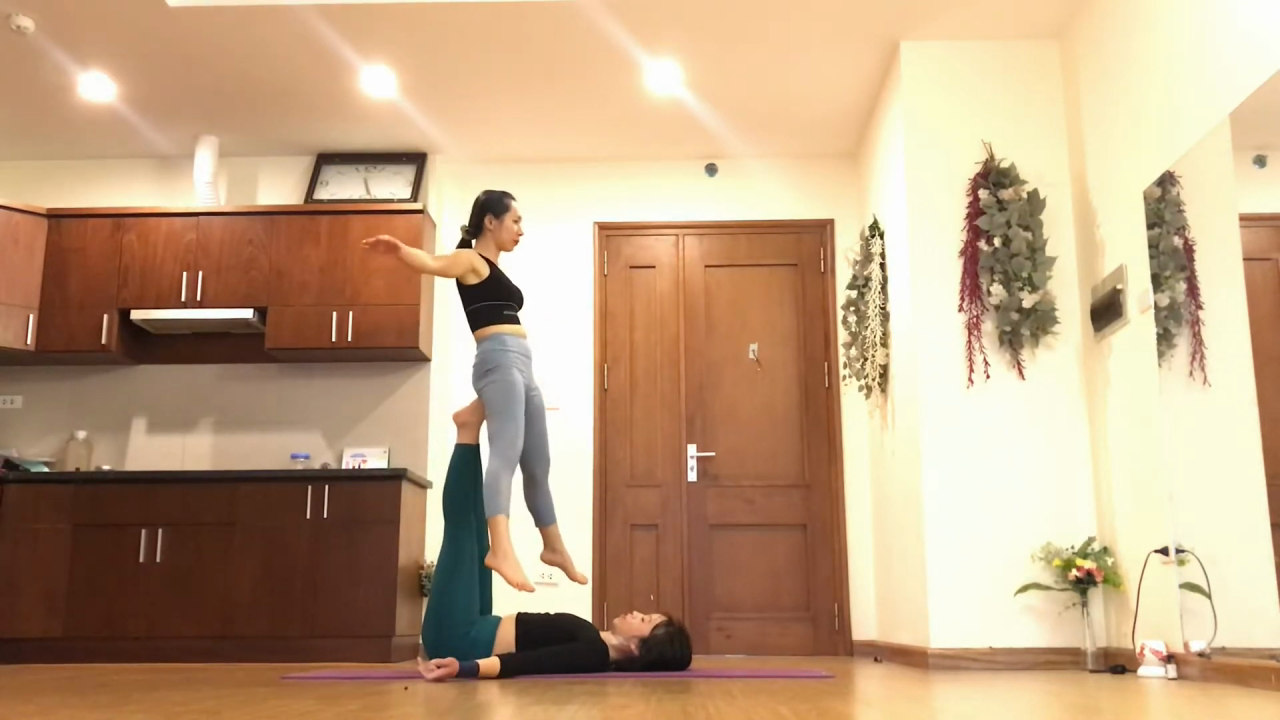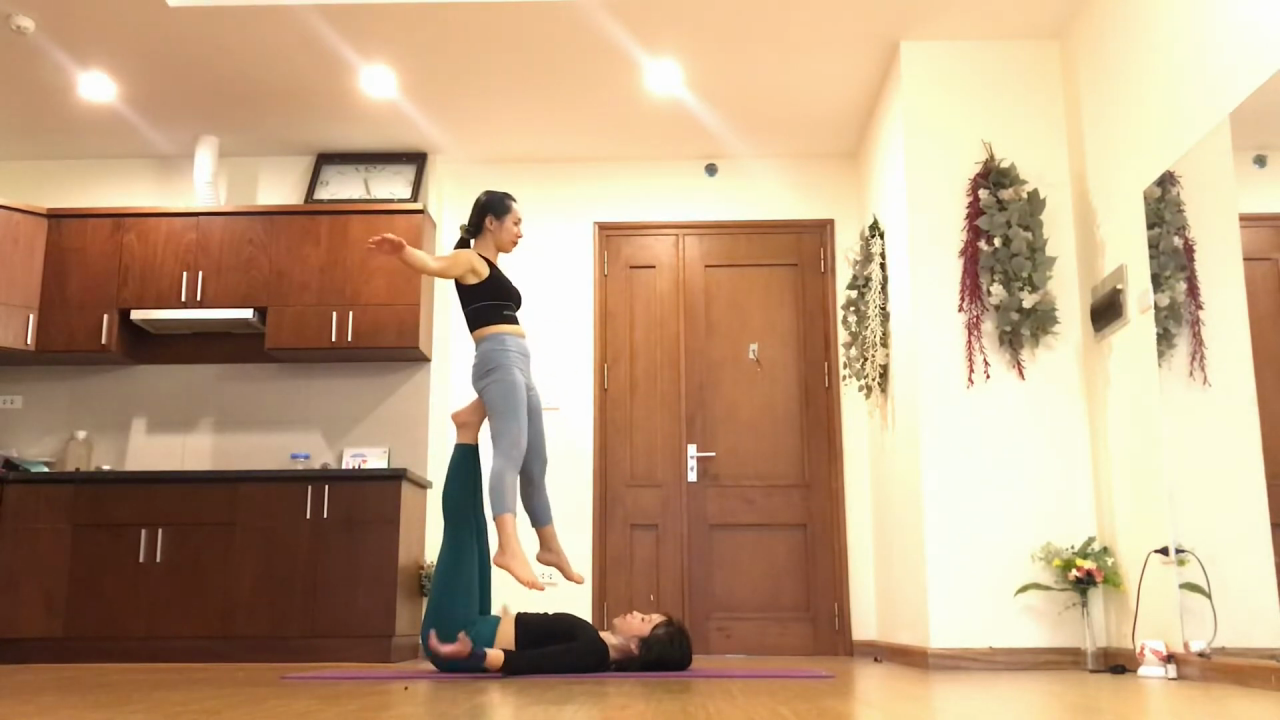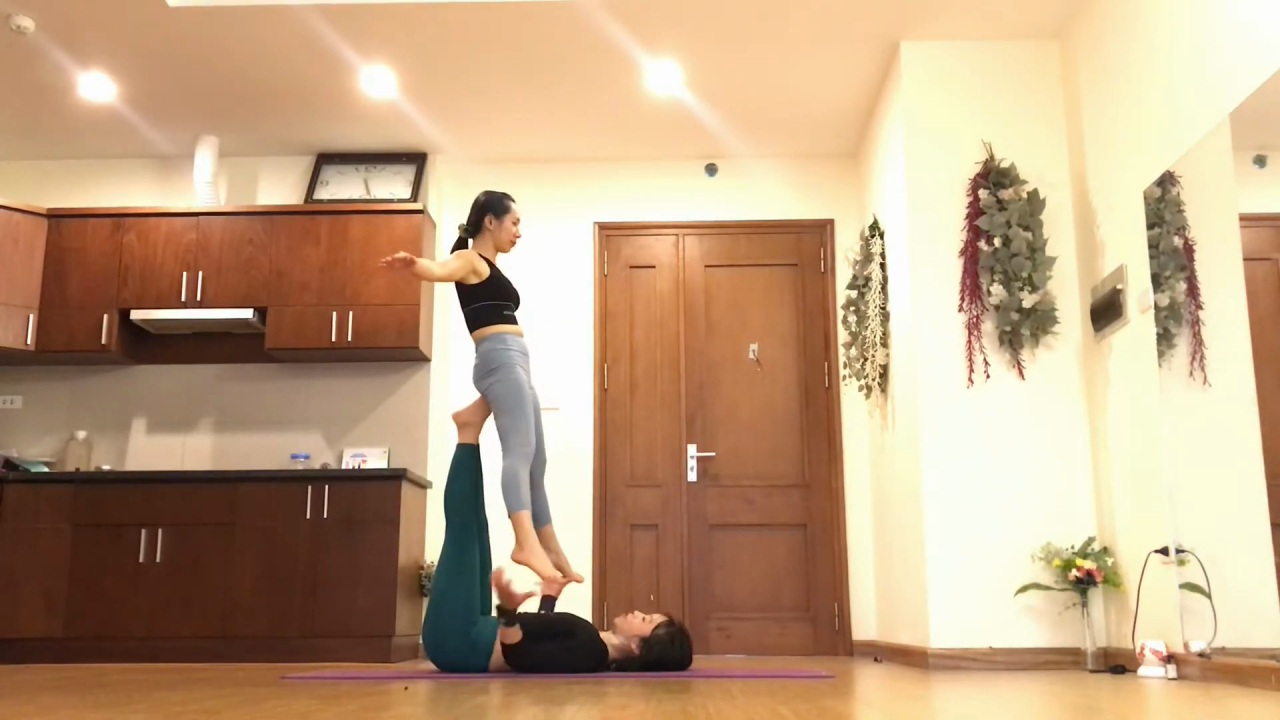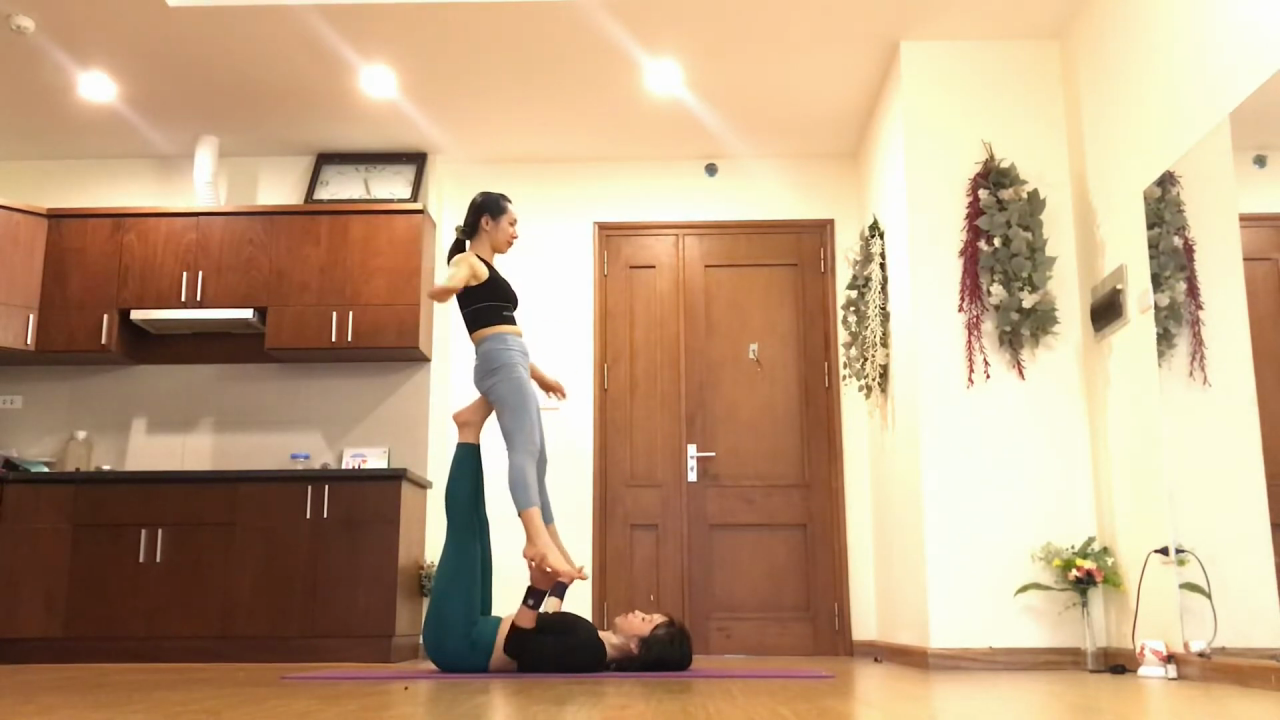
dt=0.3s
person 1, frame 1
left shoulder: (494, 271)
right shoulder: (471, 261)
right elbow: (430, 262)
right wrist: (398, 249)
left hip: (520, 366)
right hip: (500, 361)
left knee: (537, 464)
right knee: (507, 450)
left ankle: (553, 546)
right ankle: (501, 547)
person 1, frame 2
left shoulder: (492, 272)
right shoulder: (470, 261)
right elbow: (431, 264)
left wrist: (483, 399)
right wrist: (403, 250)
left hip: (517, 365)
right hip: (499, 361)
left knee: (535, 464)
right knee: (511, 450)
left ankle: (550, 546)
right ankle: (509, 546)
person 1, frame 3
left shoulder: (491, 270)
right shoulder: (470, 260)
right elbow: (437, 271)
left wrist: (493, 395)
right wrist: (413, 265)
left hip: (514, 362)
right hip: (500, 360)
left knee: (534, 460)
right knee: (521, 450)
left ankle: (548, 546)
right ankle: (526, 542)
person 1, frame 4
left shoulder: (488, 271)
right shoulder: (468, 261)
right elbow: (450, 283)
left wrist: (539, 374)
right wrist: (443, 288)
left hip: (511, 365)
right hip: (500, 362)
left knee: (535, 458)
right knee: (525, 448)
left ankle: (551, 543)
right ankle: (538, 539)
person 2, frame 1
left shoulder: (594, 654)
right shoulder: (594, 644)
left elbow: (519, 664)
left wrist: (463, 668)
left hip: (457, 642)
right hip: (471, 638)
left knee: (461, 533)
left ankle: (468, 430)
person 2, frame 2
left shoulder: (594, 653)
right shoulder: (594, 644)
left elbow: (521, 662)
left wrist: (471, 653)
left hip: (458, 637)
right hip: (472, 635)
left knee: (460, 533)
left ankle: (468, 430)
person 2, frame 3
left shoulder: (592, 652)
right shoulder: (594, 644)
left elbow: (515, 655)
left wrist: (508, 608)
right wrist: (549, 597)
left hip: (456, 645)
right hip: (466, 644)
left knee: (463, 534)
left ankle: (469, 431)
right ankle: (471, 428)
person 2, frame 4
left shoulder: (590, 651)
right shoulder: (593, 643)
left elbow: (516, 646)
left wrist: (537, 589)
right wrist: (559, 584)
left hip: (457, 643)
right hip: (468, 641)
left knee: (464, 533)
left ankle: (469, 431)
right ankle: (471, 430)
